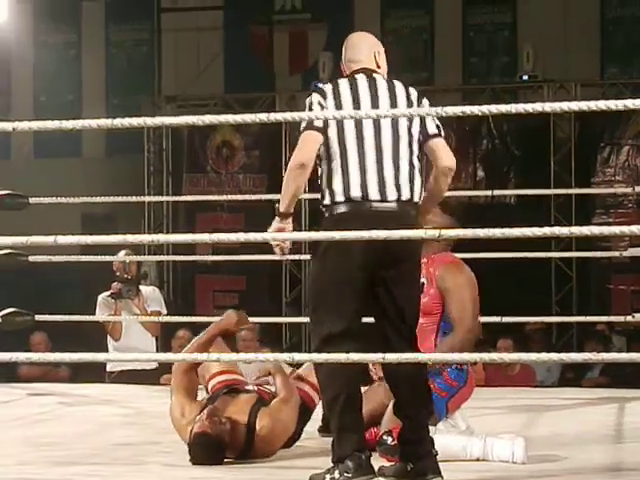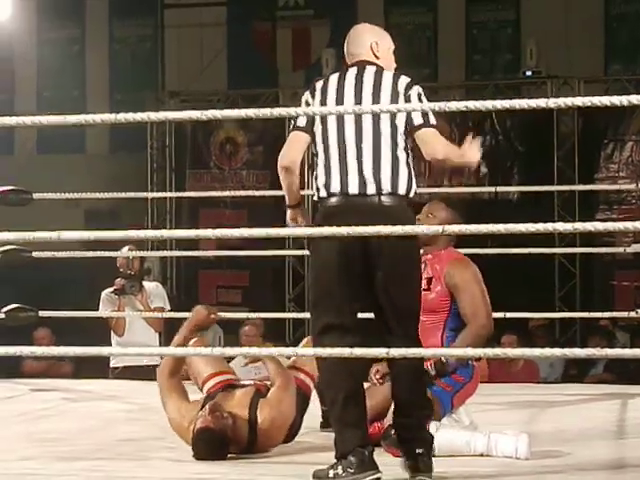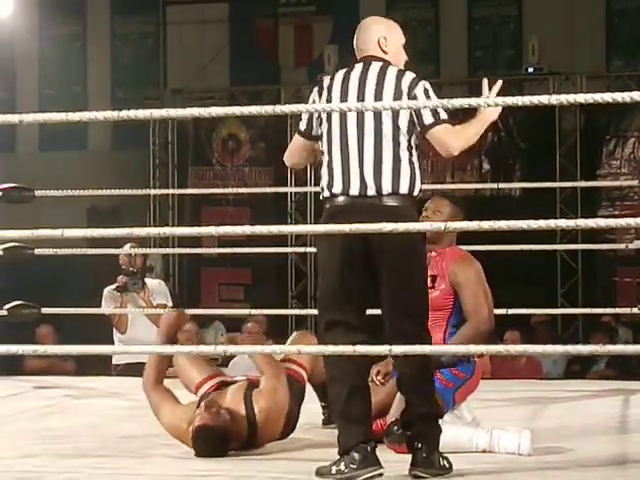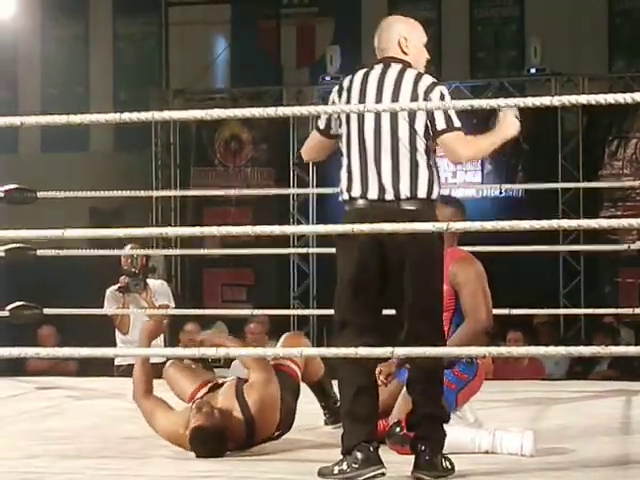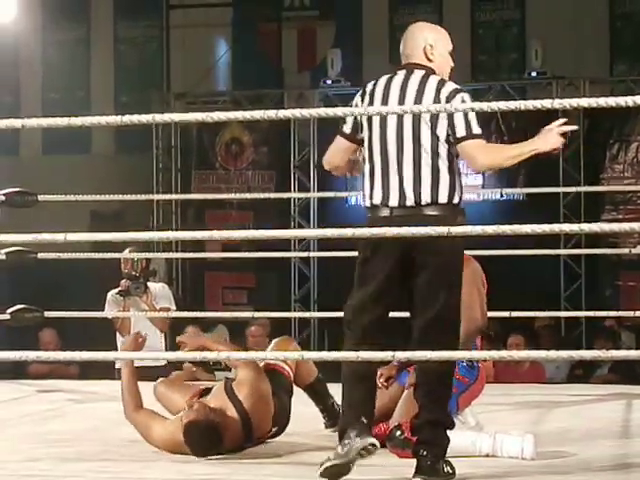
dt=0.2s
person 1, frame 1
left shoulder: (325, 95)
right shoulder: (408, 95)
left elbow: (303, 157)
right elbow: (445, 162)
left wrist: (284, 214)
right wrist: (426, 205)
left hip: (348, 223)
right hip: (400, 223)
left knee: (335, 339)
right knee: (400, 340)
person 1, frame 2
left shoulder: (319, 90)
right shoulder: (404, 87)
left elbow: (288, 160)
right elbow: (435, 149)
left wrist: (293, 205)
right wrist: (466, 155)
left hip: (336, 218)
right hip: (391, 217)
left knee: (336, 333)
right knee: (402, 332)
person 1, frame 3
left shoulder: (325, 88)
right shoulder: (409, 83)
left elbow: (294, 159)
right elbow: (450, 145)
right wrist: (485, 116)
left hip: (341, 217)
right hip: (395, 216)
left knee: (342, 331)
right knee: (409, 331)
person 1, frame 4
left shoulder: (346, 88)
right shoulder: (427, 87)
left elbow: (310, 153)
right elbow: (460, 152)
right wrist: (502, 131)
left hip: (360, 219)
right hip: (412, 218)
left knee: (355, 332)
right knee: (423, 332)
person 1, frame 5
left shoulder: (370, 93)
right shoulder: (449, 94)
left elbow: (333, 161)
right elbow: (481, 159)
left wrist: (355, 165)
right wrist: (539, 143)
left hip: (383, 224)
right hip: (434, 224)
left knee: (362, 328)
right knee: (435, 337)
left ankle: (355, 428)
person 2, frame 1
left shoulder: (452, 271)
left elbow: (466, 331)
left hip: (445, 373)
left knee: (392, 444)
left ankle: (496, 446)
right ankle: (438, 419)
person 2, frame 2
left shoulder: (457, 267)
left elbow: (482, 325)
left wrist: (436, 368)
right wrist: (389, 362)
left hip: (447, 371)
left knee: (397, 438)
left ankle: (498, 442)
right ankle: (440, 415)
person 2, frame 3
left shoulder: (461, 264)
left elbow: (482, 323)
left wrist: (433, 360)
right wrist: (391, 361)
left hip: (450, 366)
left knee: (399, 435)
left ankle: (496, 438)
right ankle: (447, 414)
person 2, frame 4
left shoulder: (463, 265)
left elbow: (480, 323)
right wrist: (395, 362)
left hip: (454, 366)
left knee: (402, 436)
left ankle: (498, 439)
right ankle: (447, 408)
person 2, frame 5
left shoulder: (462, 264)
left elbow: (475, 320)
right wrist: (397, 365)
left hip: (457, 366)
left knee: (403, 442)
left ankle: (497, 442)
right ankle: (452, 418)
person 3, frame 1
left shoulder: (185, 424)
right shoulder: (267, 431)
left elbow: (182, 368)
right elbow: (289, 398)
left wrist: (221, 325)
right wrist: (277, 370)
left knee: (210, 345)
person 3, frame 2
left shoulder: (185, 427)
right shoulder: (269, 422)
left elbow: (167, 375)
right elbow: (285, 383)
left wrist: (192, 322)
right wrist: (265, 355)
left knee: (194, 345)
person 3, frame 3
left shoulder: (183, 429)
right shoulder: (267, 412)
left elbow: (152, 384)
right elbow: (275, 371)
left wrist: (164, 332)
left knee: (181, 354)
right knee: (303, 338)
person 3, frame 4
left shoulder: (178, 433)
right shoulder: (260, 406)
left elbow: (142, 396)
right elbow: (260, 365)
left wrist: (145, 340)
right wrist: (223, 339)
left knee: (171, 368)
right knee: (295, 340)
person 3, frame 5
left shoulder: (173, 439)
right shoulder: (252, 400)
left elbow: (133, 411)
right elbow: (247, 363)
right wrist: (205, 341)
left knee: (162, 386)
right knee: (284, 345)
right ankle: (332, 414)
person 4, frame 1
left shoulder: (152, 292)
right shoulder: (105, 298)
left elbow: (155, 331)
right elbow: (115, 335)
left wrist: (140, 306)
right wrist: (118, 305)
left hip: (148, 368)
right hip: (117, 369)
person 4, frame 2
left shoulder: (155, 288)
right shoulder: (109, 294)
left elbow: (158, 326)
right elbow: (119, 331)
left wrist: (143, 301)
right wrist: (121, 301)
left hip: (150, 363)
right hip: (121, 365)
person 4, frame 3
left shoulder: (157, 285)
right shoulder: (111, 291)
right elbow: (121, 328)
left wrist: (146, 298)
right wrist: (123, 298)
right hip: (123, 362)
person 4, frame 4
left shoulder: (160, 286)
right shoulder: (113, 292)
right elbow: (123, 329)
left wrist: (147, 299)
right wrist: (125, 298)
left hip: (155, 361)
right hip: (125, 363)
person 4, frame 5
left shoulder: (161, 289)
right shoulder: (114, 295)
left elbow: (164, 327)
right elbow: (124, 332)
left wrist: (148, 302)
right wrist: (126, 301)
left hip: (156, 365)
